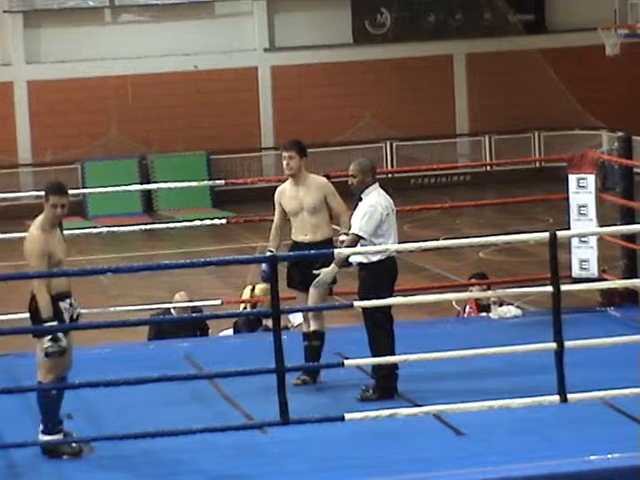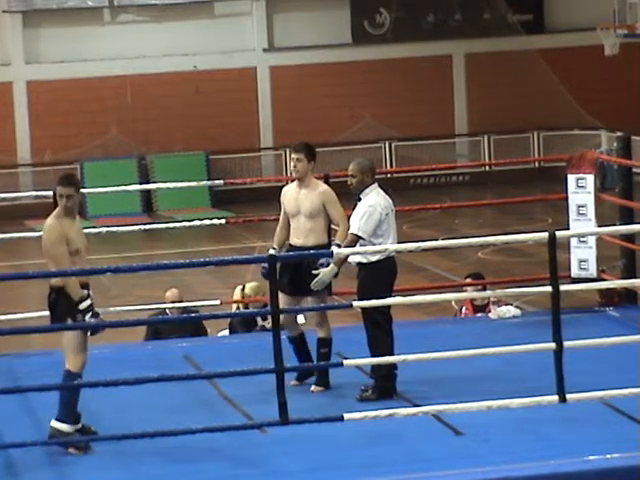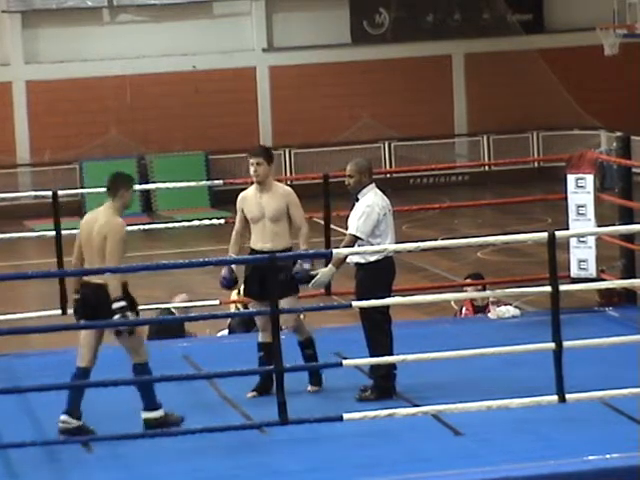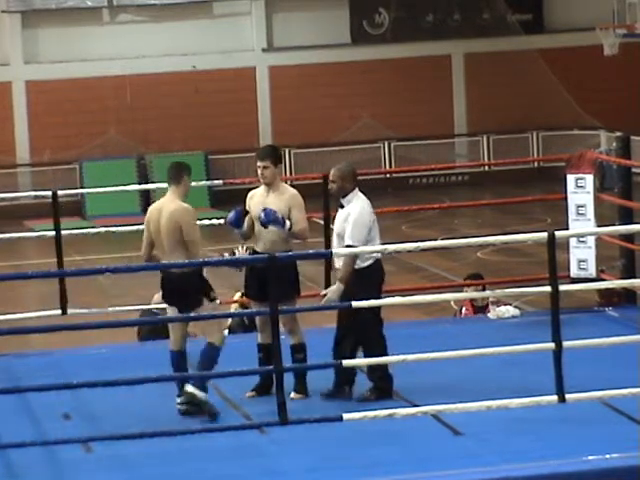
dt=1s
person 1, frame 1
left shoulder: (55, 227)
right shoulder: (38, 237)
right elbow: (40, 287)
left wrist: (70, 302)
right wrist: (49, 328)
left hip: (61, 302)
right hip: (47, 306)
left knee: (64, 367)
right knee: (49, 373)
left ankle: (52, 424)
right ankle: (49, 437)
person 1, frame 2
left shoulder: (75, 220)
right shoulder: (54, 227)
right elbow: (66, 273)
right wrist: (86, 306)
left hip: (78, 294)
right hip: (66, 297)
left knee: (78, 361)
right knee: (75, 362)
left ankle: (71, 421)
right ankle: (61, 425)
person 1, frame 3
left shoulder: (88, 218)
right shoulder: (116, 224)
left elbow: (77, 263)
right elbow: (112, 272)
left wrist: (78, 294)
right wrist: (120, 309)
left hip: (89, 292)
right hip: (109, 294)
left knee: (85, 360)
right knee: (138, 356)
left ankle: (70, 418)
right ankle: (153, 413)
person 1, frame 4
left shoulder: (152, 210)
right shoulder: (184, 210)
left elbow: (146, 255)
right elbow: (198, 256)
left hip: (168, 279)
right hip: (190, 279)
left knee: (177, 341)
right knee: (216, 335)
left ankle: (184, 397)
right ankle: (196, 388)
person 2, frame 1
left shoulder: (321, 185)
right shoulder: (281, 192)
left elbow: (343, 214)
right elbow: (277, 227)
right wrist: (270, 255)
left hip: (322, 249)
right hip: (298, 251)
left knee: (315, 312)
right knee: (305, 313)
left ankle: (312, 369)
right ankle: (308, 368)
person 2, frame 2
left shoulder: (323, 192)
right shoulder: (286, 192)
left elbow: (343, 224)
right wrist: (273, 252)
left hip: (316, 255)
right hip: (293, 255)
left knee: (319, 318)
right knee: (285, 317)
left ankle: (322, 376)
right ankle: (306, 365)
person 2, frame 3
left shoulder: (286, 194)
right shoulder: (244, 198)
left elbow: (302, 227)
right elbow: (238, 232)
left wrist: (304, 257)
right wrist: (231, 262)
left hip: (283, 259)
right hip: (257, 260)
left knee: (292, 321)
right knee: (262, 324)
left ankle: (315, 372)
right ankle: (266, 380)
person 2, frame 4
left shoulder: (291, 196)
right shoulder: (252, 196)
left elbow: (303, 233)
right elbow: (247, 235)
left wrist: (282, 223)
right wrist: (238, 225)
left hip: (282, 263)
right hip: (257, 262)
left knee: (290, 323)
right knee: (262, 324)
left ankle: (300, 382)
right ankle: (265, 381)
person 3, frame 1
left shoulder: (372, 204)
right shoulder: (379, 198)
left elbow: (354, 240)
left wrist: (333, 268)
left hip: (375, 269)
right hip: (379, 266)
left knee: (378, 327)
right knee: (380, 325)
left ankle: (384, 385)
right ankle: (385, 379)
person 3, frame 2
left shoulder: (371, 204)
right shoulder: (378, 198)
left elbow: (352, 240)
left wrist: (332, 268)
left hip: (374, 269)
right hip: (379, 266)
left knee: (377, 326)
right knee: (379, 325)
left ankle: (384, 385)
right ankle: (384, 379)
person 3, frame 3
left shoulder: (369, 204)
right shoulder: (375, 198)
left elbow: (350, 241)
left wrist: (330, 269)
left hip: (373, 268)
right hip: (377, 266)
left knee: (375, 327)
right knee: (378, 326)
left ankle: (383, 385)
right ankle: (383, 379)
person 3, frame 4
left shoulder: (358, 210)
right shoulder: (349, 205)
left elbow: (353, 253)
left wrist: (339, 286)
right wrist: (340, 280)
left hip: (365, 275)
right hip: (355, 274)
left knee: (369, 332)
right knee: (346, 332)
left ankle: (381, 386)
right ankle: (342, 384)
